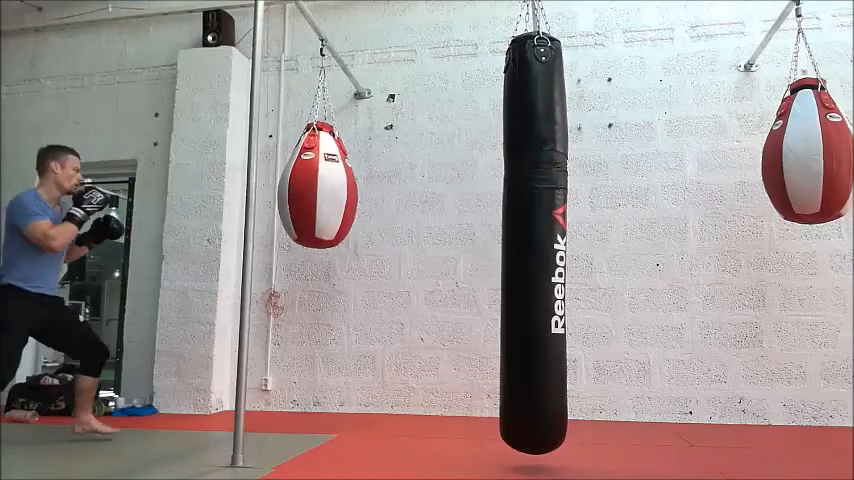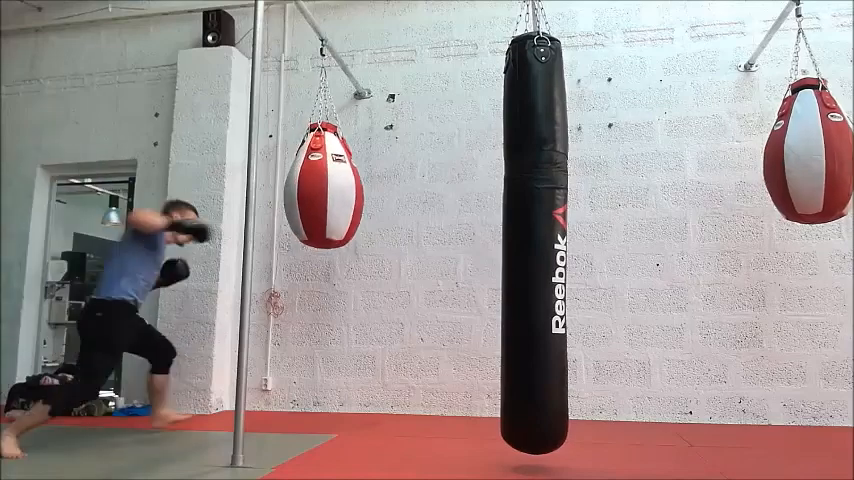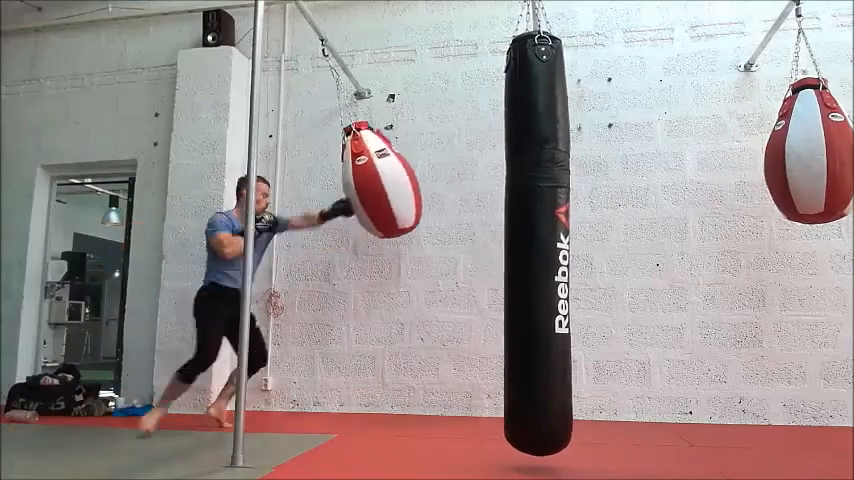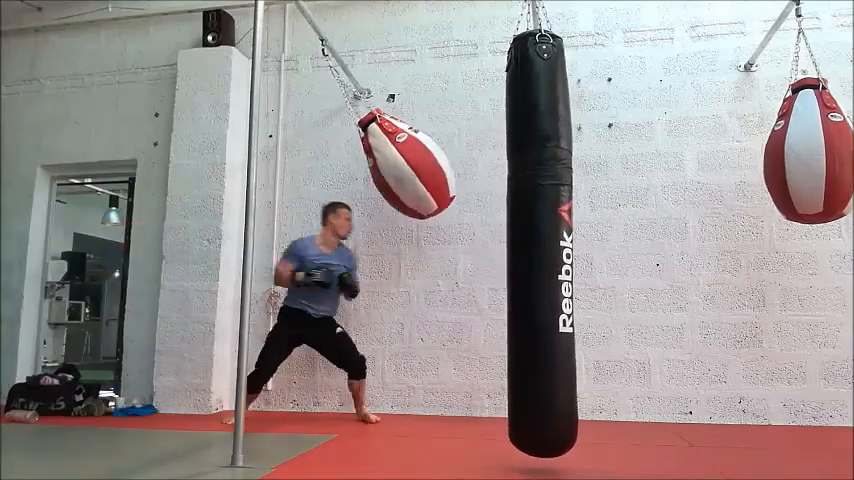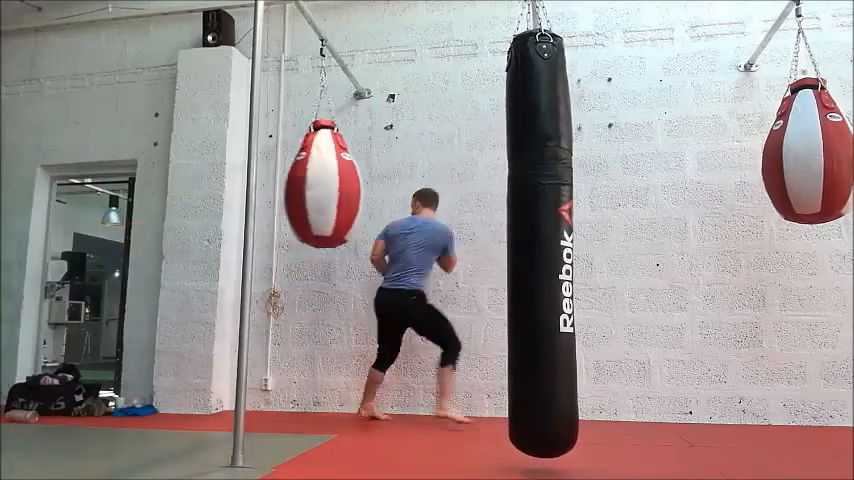
dt=0.4s
person 1, frame 1
left shoulder: (60, 207)
right shoulder: (25, 202)
right elbow: (51, 241)
left wrist: (92, 237)
right wrist: (80, 212)
left hip: (49, 302)
left knee: (96, 352)
left ankle: (84, 418)
person 1, frame 2
left shoulder: (152, 241)
right shoulder: (148, 237)
right elbow: (140, 218)
left wrist: (158, 279)
right wrist: (178, 225)
left hip: (117, 316)
right hip: (106, 314)
left knee: (164, 352)
right knee: (84, 387)
left ankle: (160, 413)
person 1, frame 3
left shoulder: (266, 220)
right shoulder: (220, 221)
left elbow: (302, 221)
right elbow: (227, 250)
left wrist: (330, 211)
right wrist: (254, 230)
left hip: (238, 301)
right hip: (213, 298)
left knee: (256, 357)
right knee: (204, 357)
left ankle: (219, 406)
right ankle: (159, 409)
person 1, frame 4
left shoulder: (347, 257)
right shoulder: (302, 246)
left elbow: (350, 294)
right elbow: (280, 277)
left wrist: (351, 286)
right wrist: (307, 277)
left hip: (323, 323)
right hip: (291, 318)
left knee: (356, 362)
right knee: (262, 370)
left ankle: (361, 409)
person 1, frame 5
left shoulder: (395, 226)
right shoulder: (443, 232)
left elbow: (375, 257)
right elbow: (449, 267)
left hip: (385, 297)
right hip: (410, 300)
left knee: (386, 355)
right knee: (451, 345)
left ankle: (367, 406)
right ankle: (444, 406)
